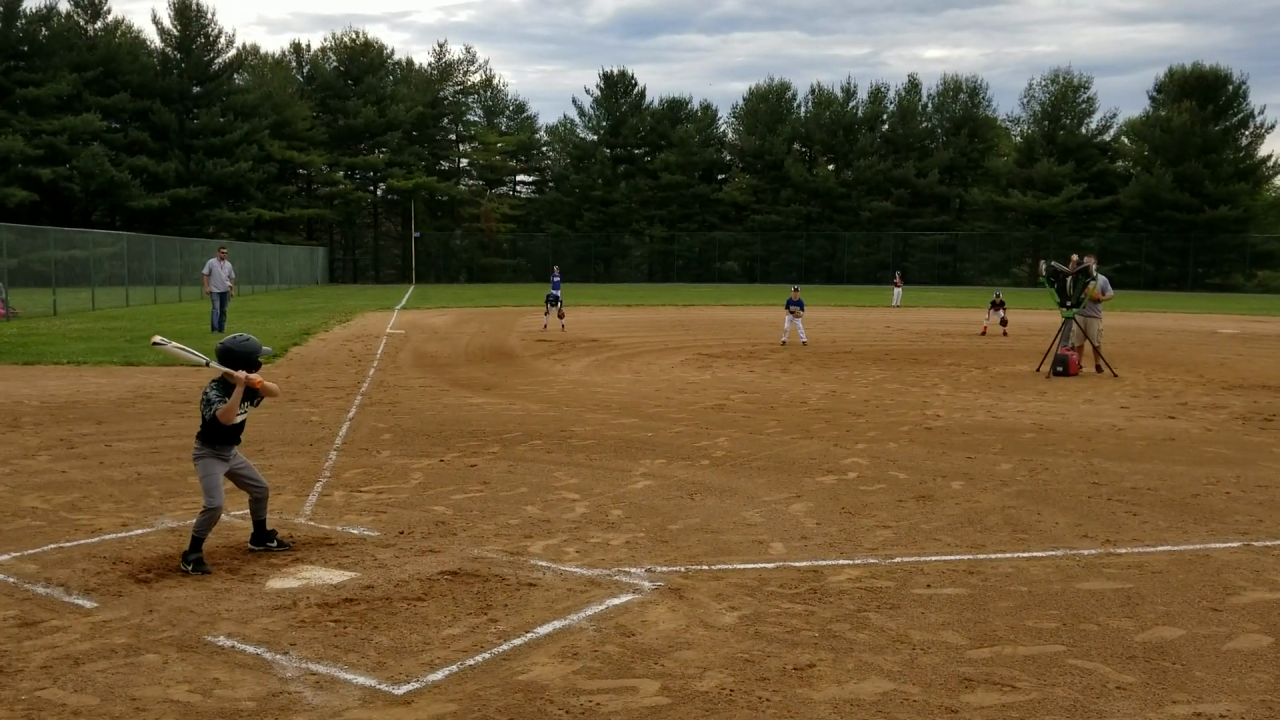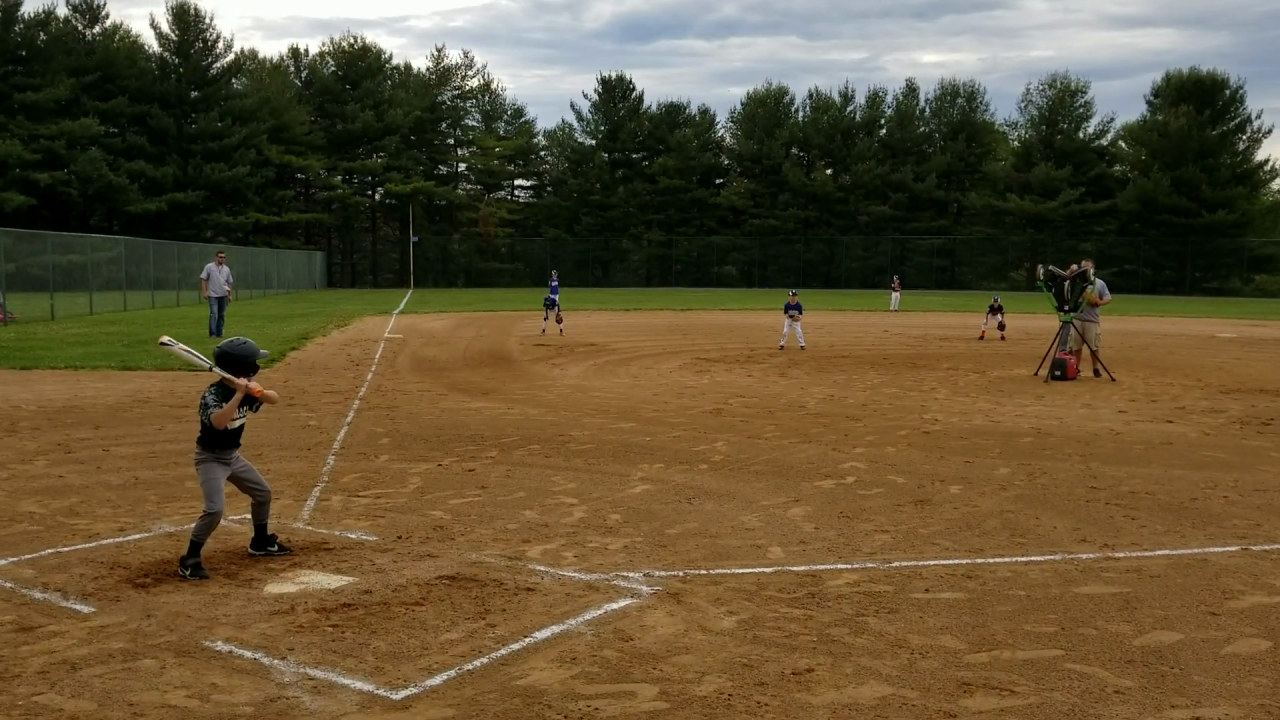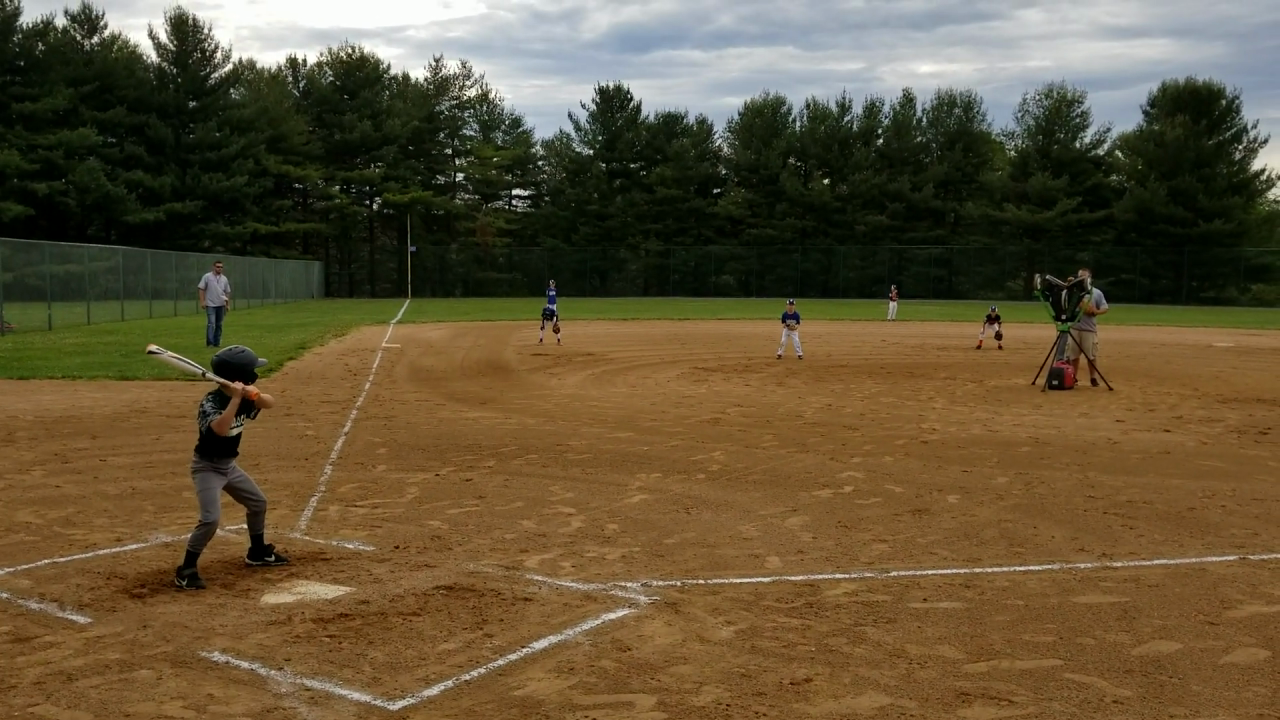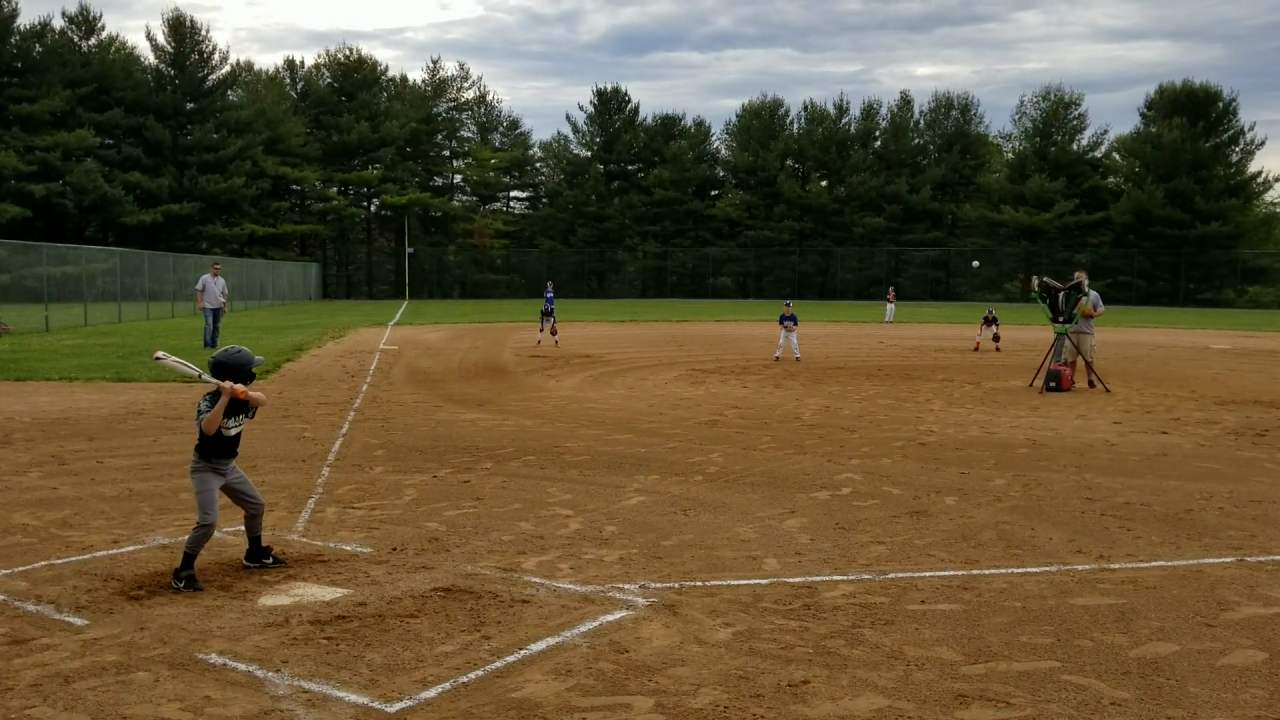
dt=0.4s
person 1, frame 1
left shoulder: (246, 385)
right shoulder: (214, 390)
left elbow: (275, 391)
right elbow: (226, 418)
left wrist: (259, 383)
right wrist: (239, 387)
left hip: (231, 452)
right hip: (208, 454)
left knee: (260, 489)
right knee: (214, 504)
left ankle: (260, 537)
right ankle: (191, 555)
person 1, frame 2
left shoulder: (245, 390)
right shoulder: (213, 394)
left elbow: (274, 399)
right elbow: (218, 423)
left wrist: (259, 391)
right wrist: (238, 394)
left hip: (232, 455)
right hip: (210, 458)
left knee: (263, 493)
right knee: (215, 509)
left ankle: (261, 542)
right ankle: (190, 559)
person 1, frame 3
left shoulder: (243, 398)
right shoulder: (210, 402)
left elbow: (270, 402)
right elbow: (220, 429)
left wrist: (255, 395)
right wrist: (236, 399)
left hip: (229, 465)
right hip: (207, 467)
left knee: (258, 503)
right knee: (210, 519)
left ankle: (258, 552)
right ankle: (186, 570)
person 1, frame 4
left shoulder: (240, 398)
right shoulder: (209, 402)
left elbow: (262, 400)
right elbow: (208, 429)
left wrist: (244, 393)
right wrist: (225, 397)
left hip: (229, 466)
right hip: (206, 467)
left knee: (256, 506)
right knee: (208, 521)
left ankle: (255, 554)
right ankle: (183, 572)
